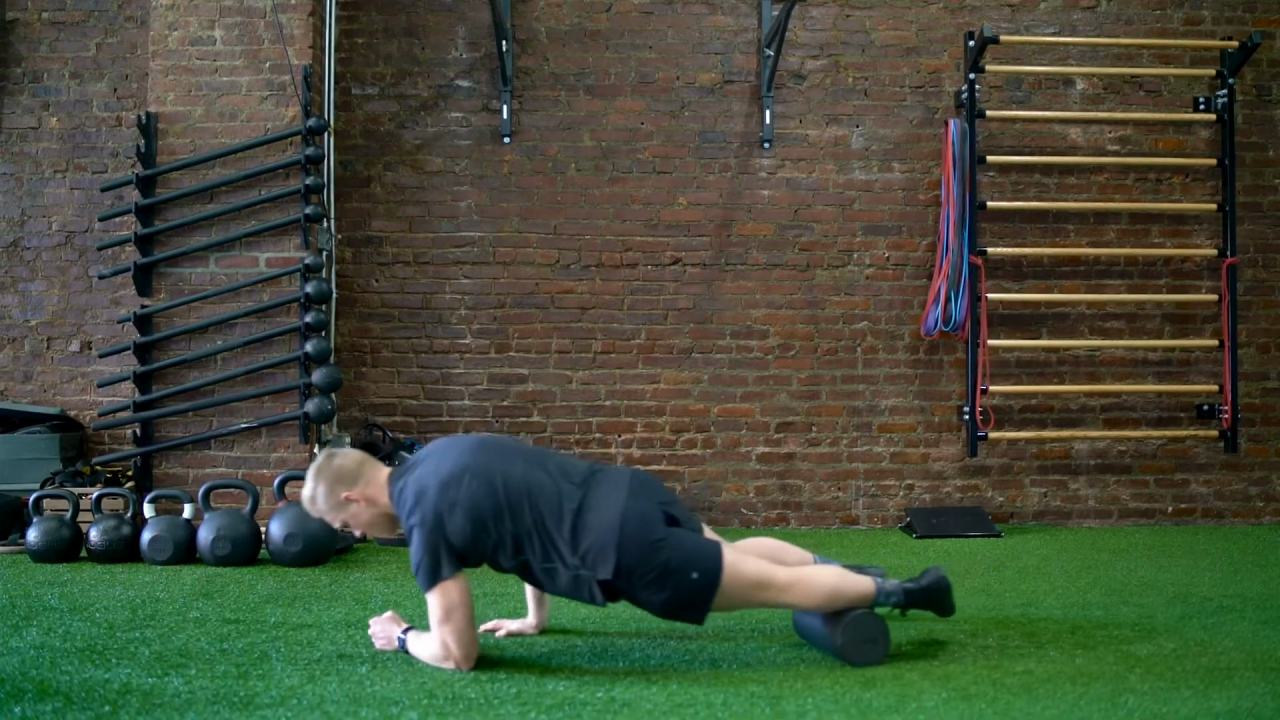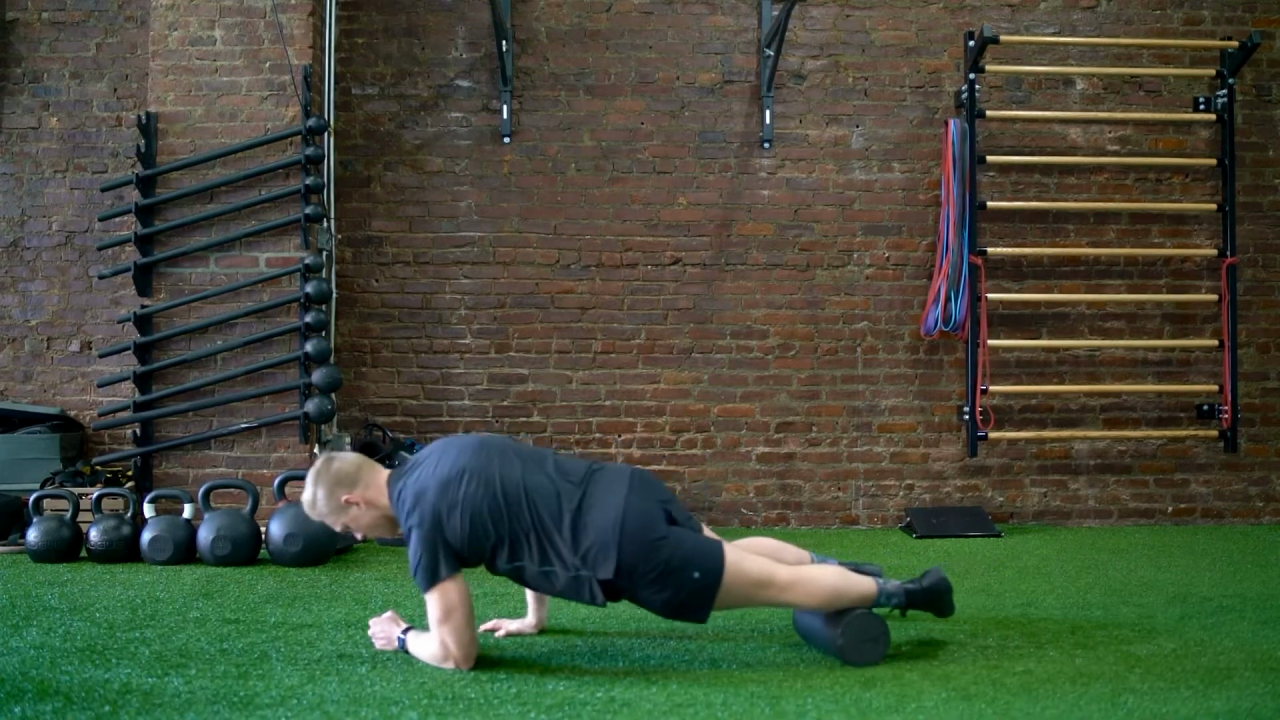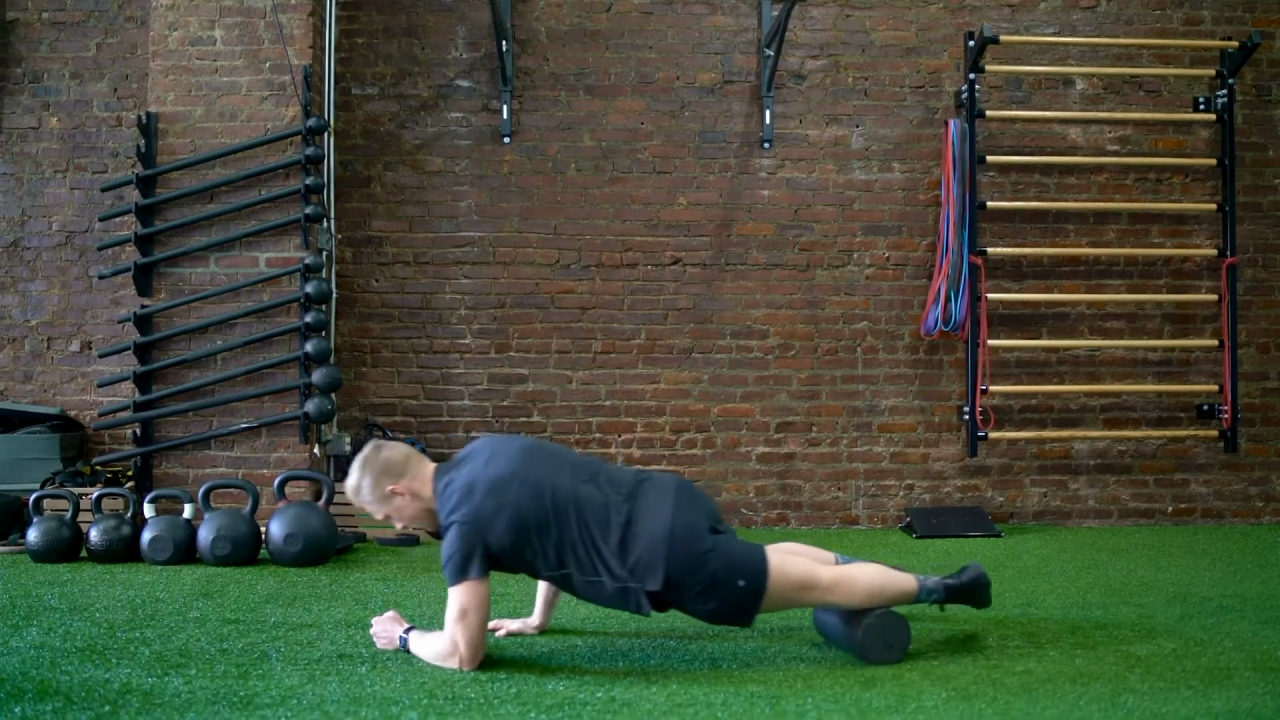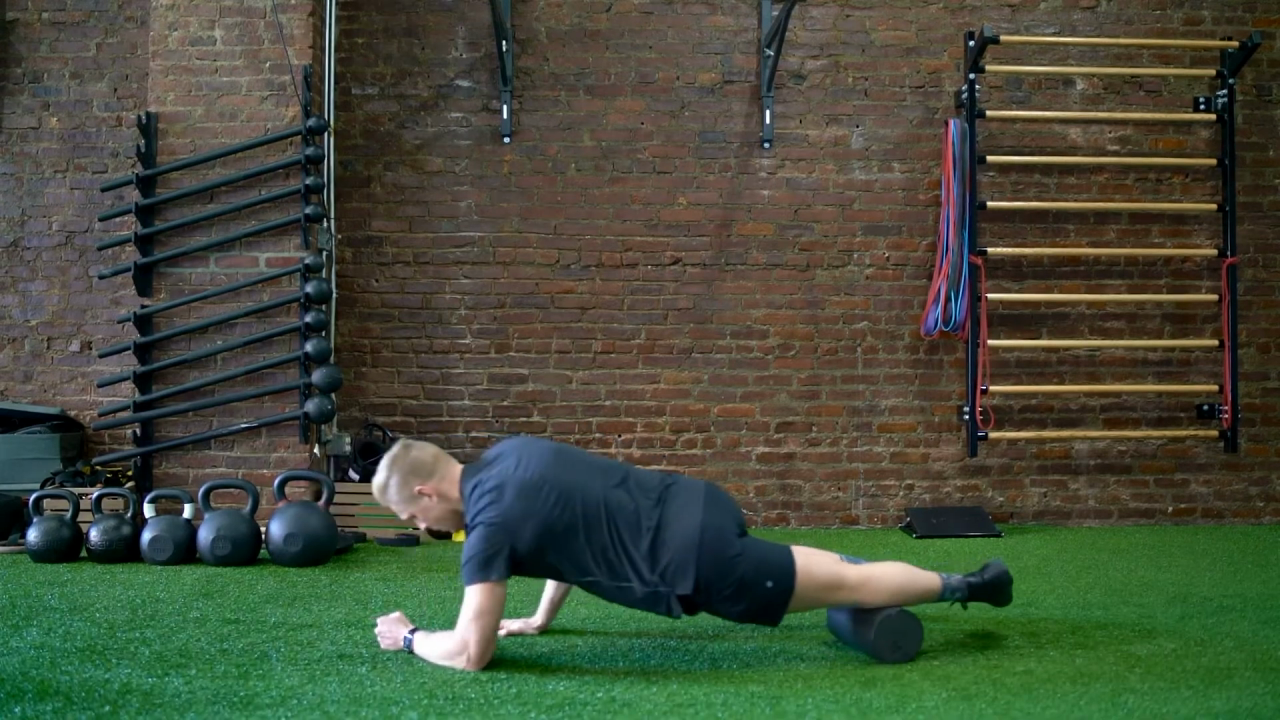
dt=0.3s
person 1, frame 1
left shoulder: (425, 519)
right shoulder: (438, 457)
left elbow: (458, 653)
left wrist: (403, 636)
right wrist: (535, 618)
left hip: (624, 544)
right hip: (628, 493)
left knee: (771, 587)
right knee: (730, 550)
left ankle: (903, 591)
right ankle: (843, 570)
person 1, frame 2
left shoulder: (423, 520)
right shoulder: (437, 460)
left elbow: (457, 654)
left wrist: (400, 636)
right wrist: (533, 618)
left hip: (623, 544)
right hip: (626, 491)
left knee: (772, 584)
right knee: (729, 550)
left ankle: (902, 592)
right ankle: (845, 569)
person 1, frame 3
left shoulder: (464, 520)
right shoulder: (483, 453)
left elbow: (462, 654)
left wrist: (403, 636)
right wrist: (537, 619)
left hip: (666, 555)
right hip: (666, 502)
left knee: (811, 590)
right knee: (755, 555)
left ankle: (944, 587)
right ankle: (849, 563)
person 1, frame 4
left shoulder: (490, 522)
right shoulder: (507, 455)
left elbow: (470, 654)
left wrist: (409, 638)
right wrist: (539, 619)
left hip: (692, 560)
right hip: (690, 505)
left knee: (835, 588)
right knee: (777, 559)
left ankle: (965, 584)
right ankle: (862, 563)
